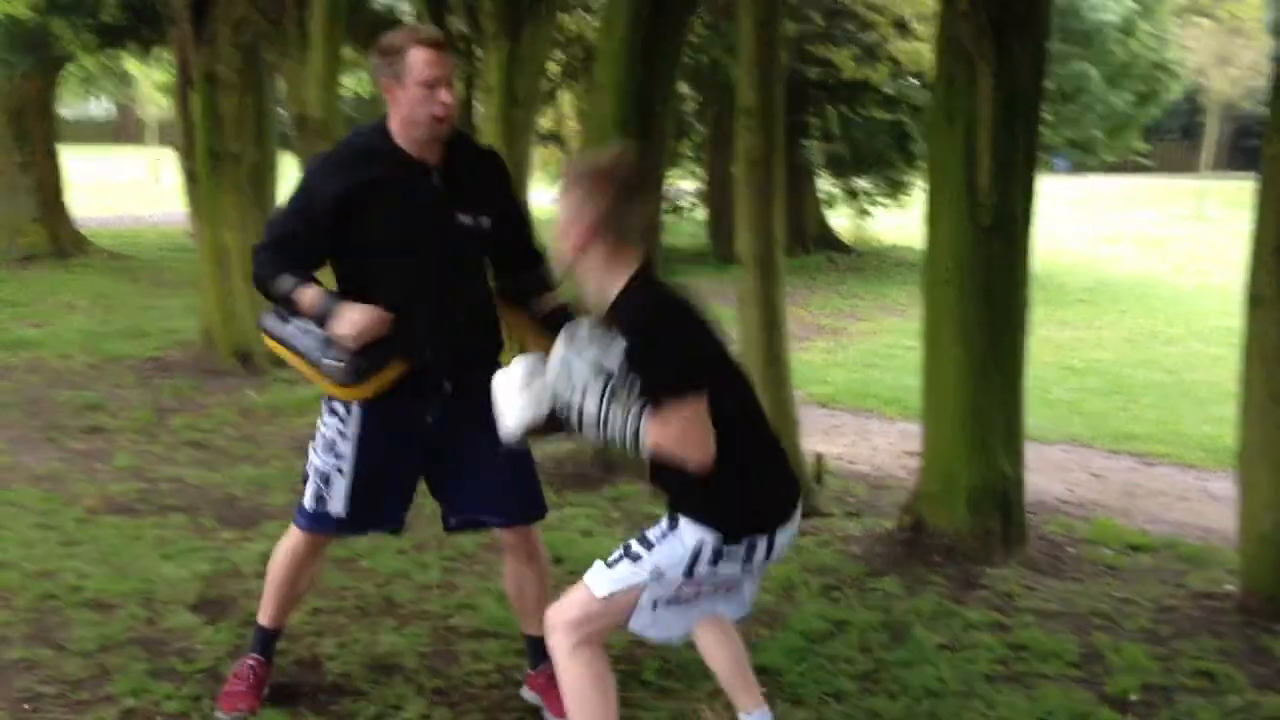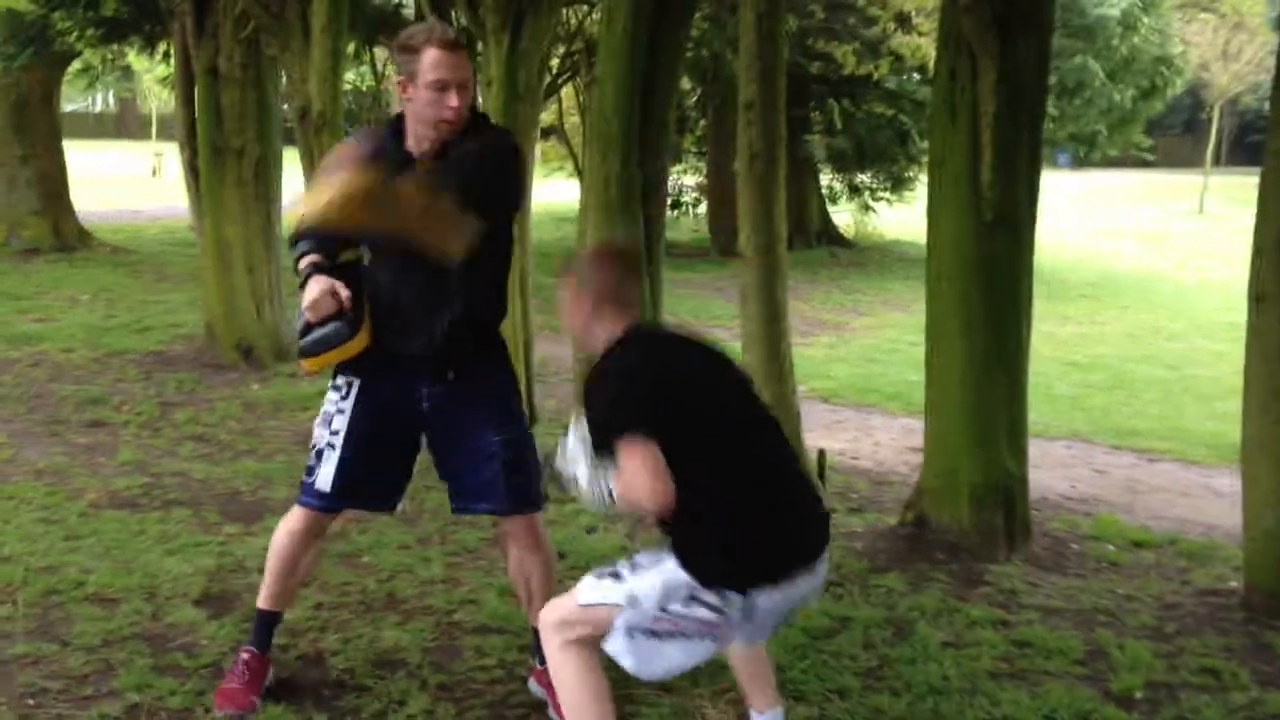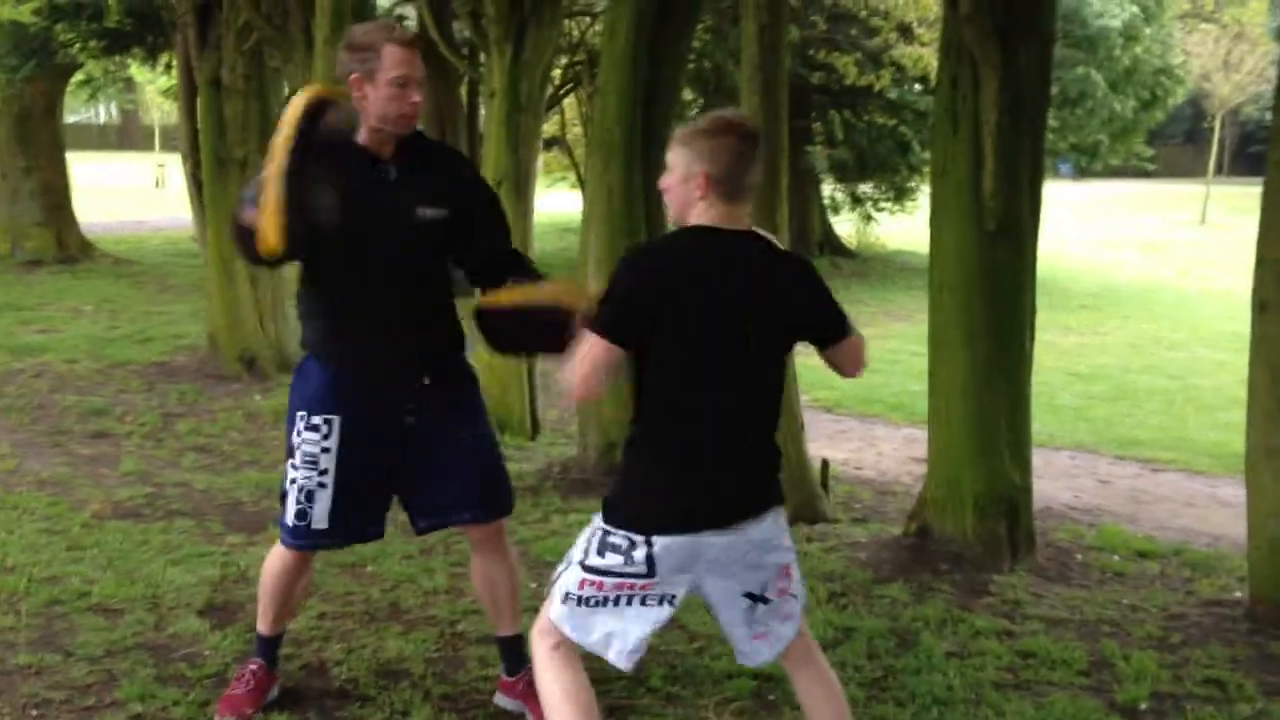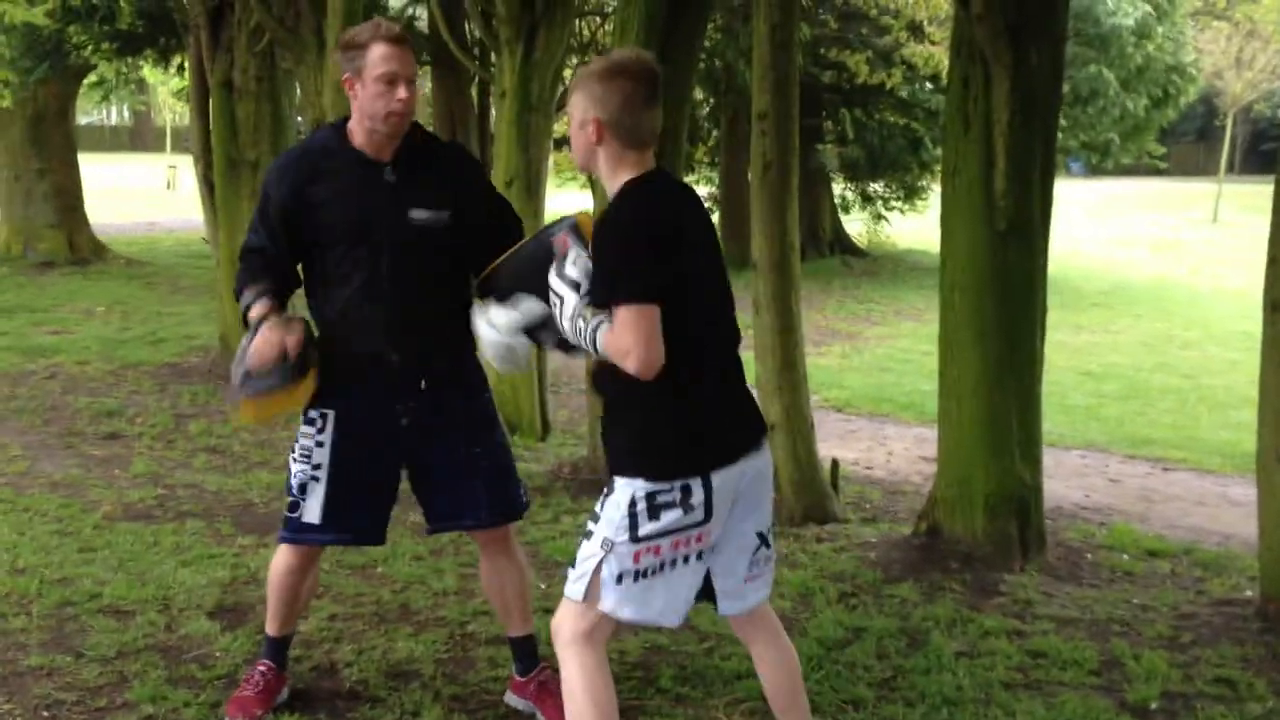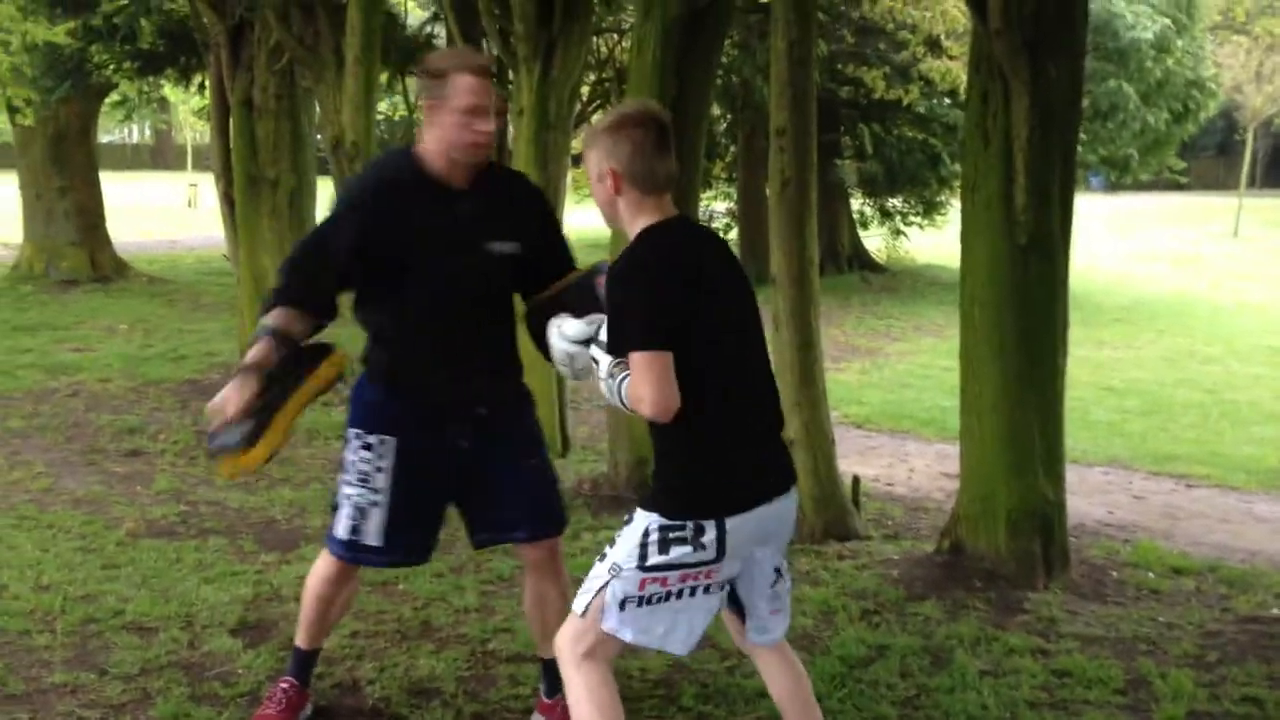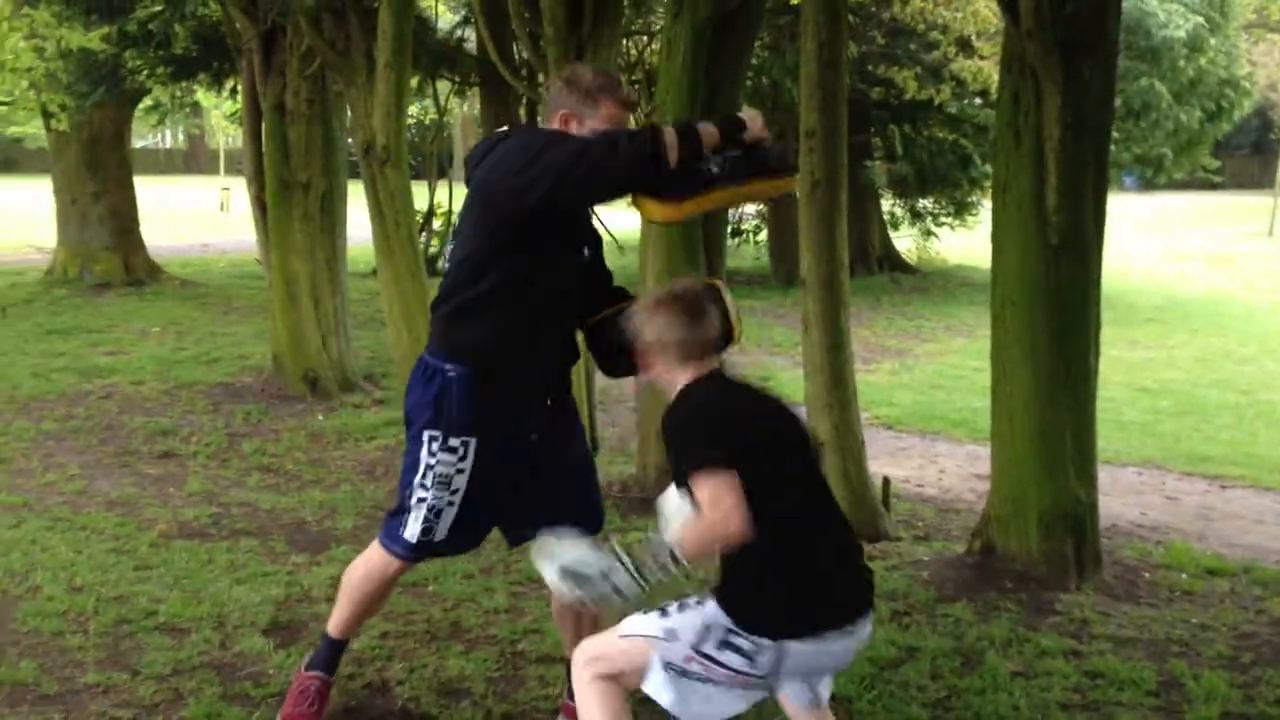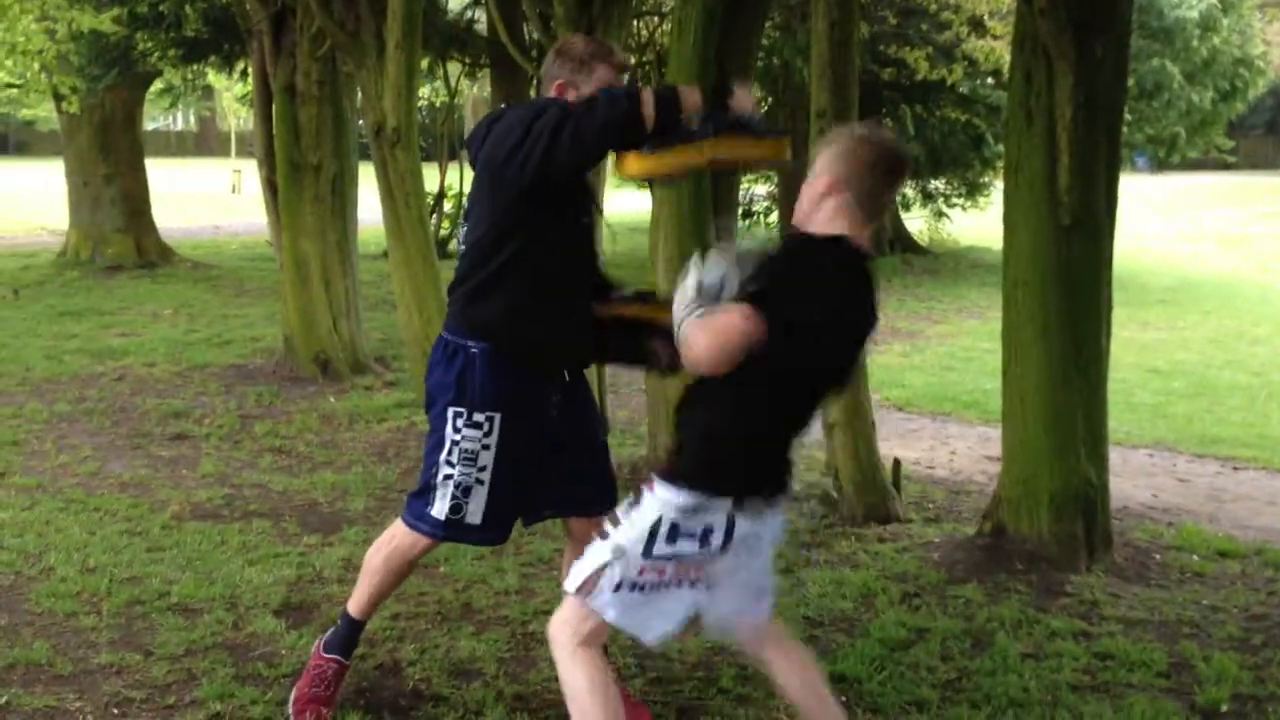
dt=0.4s
person 1, frame 1
left shoulder: (482, 170)
right shoulder: (348, 170)
left elbow: (519, 268)
right elbow: (275, 263)
left wrist: (567, 327)
right wrist: (333, 311)
left hip: (463, 385)
right hip: (377, 384)
left knee: (517, 531)
right knee: (314, 530)
right ankle: (259, 657)
person 1, frame 2
left shoulder: (492, 154)
right shoulder: (375, 150)
left elbow: (466, 222)
right elbow: (320, 229)
right wrist: (319, 275)
left hip: (471, 367)
right hip: (381, 362)
left knee: (519, 517)
right knee: (313, 508)
left ankle: (550, 662)
right ankle: (256, 652)
person 1, frame 3
left shoulder: (444, 169)
left elbow: (496, 263)
right elbow: (257, 243)
left hip: (436, 380)
right hip: (342, 382)
left knee: (487, 527)
right knee: (301, 537)
person 1, frame 4
left shoulder: (449, 168)
right shoulder: (304, 169)
left elbow: (503, 254)
right elbow: (261, 263)
right wrist: (269, 322)
left hip: (447, 382)
right hip: (349, 385)
left knee: (493, 529)
right knee: (303, 538)
person 1, frame 5
left shoulder: (517, 200)
right shoulder: (381, 190)
left elbow: (555, 287)
right elbow: (306, 282)
right wrist: (255, 369)
left hip: (494, 402)
right hip: (400, 401)
left knee: (541, 545)
right knee: (346, 552)
person 1, frame 6
left shoulder: (570, 209)
right shoulder: (519, 163)
left elbow: (598, 302)
right elbow: (628, 161)
right wrist: (730, 130)
left hip: (539, 394)
right hip: (464, 390)
left knee: (578, 542)
right knee: (402, 546)
person 1, frame 7
left shoulder: (569, 171)
right shoulder: (521, 134)
right elbow: (603, 115)
right wrist: (716, 100)
left hip: (555, 373)
right hip: (487, 366)
left knee: (589, 522)
right knee: (428, 523)
right ankle: (334, 652)
person 2, frame 1
left shoulder: (646, 318)
right shoulder: (642, 302)
left elbow: (696, 448)
left wrist: (597, 406)
right wrist: (563, 400)
left hip: (737, 522)
right hip: (752, 508)
left knee: (571, 625)
right knee: (695, 602)
person 2, frame 2
left shoulder: (615, 377)
right shoulder: (694, 354)
left elbow: (654, 493)
left wrist: (594, 475)
left hip: (734, 573)
right hip: (803, 554)
left knee: (562, 625)
person 2, frame 3
left shoulder: (648, 268)
right shoulder: (788, 273)
left elbow: (582, 385)
right elbow: (851, 361)
left wrist: (615, 335)
left hip: (651, 517)
right hip: (752, 514)
left knee: (552, 639)
right knee: (797, 649)
person 2, frame 4
left shoulder: (624, 223)
right shoulder: (677, 200)
left elbow: (642, 357)
left wrist: (578, 316)
right wrist: (584, 304)
left hip: (676, 472)
right hip: (740, 453)
left knee: (577, 632)
right knee: (752, 617)
person 2, frame 5
left shoulder: (636, 270)
right shoulder: (711, 247)
left elbow: (658, 403)
left wrist: (610, 374)
right wrist: (616, 345)
left hip: (699, 509)
right hip: (771, 493)
left knee: (582, 649)
right knee: (761, 637)
person 2, frame 6
left shoulder: (696, 416)
right shoulder: (767, 407)
left elbow: (728, 522)
left wrist: (634, 571)
left hip: (765, 625)
right hip: (846, 618)
left knee: (593, 665)
right knee: (801, 672)
person 2, frame 7
left shoulder: (804, 260)
right shoulder: (856, 295)
left elbow: (705, 353)
left wrist: (689, 306)
left hip: (702, 493)
right hip: (758, 498)
left knee: (573, 632)
right knee: (757, 632)
